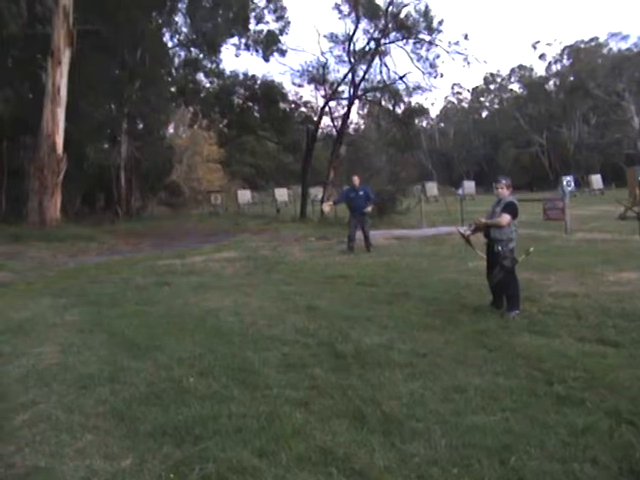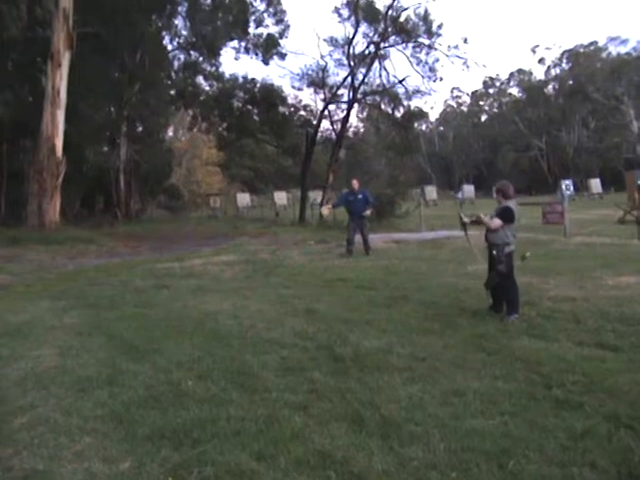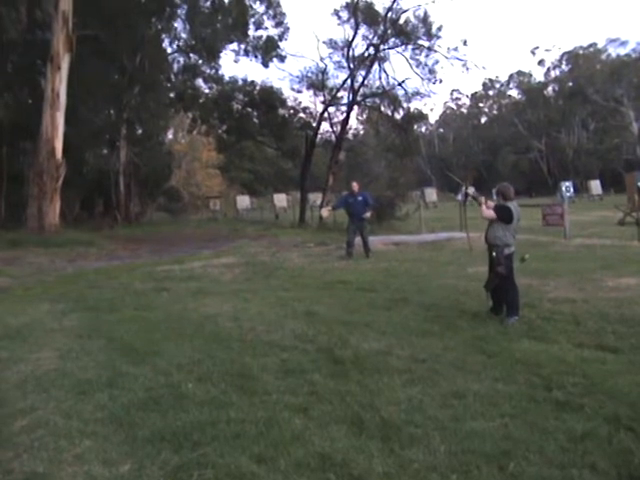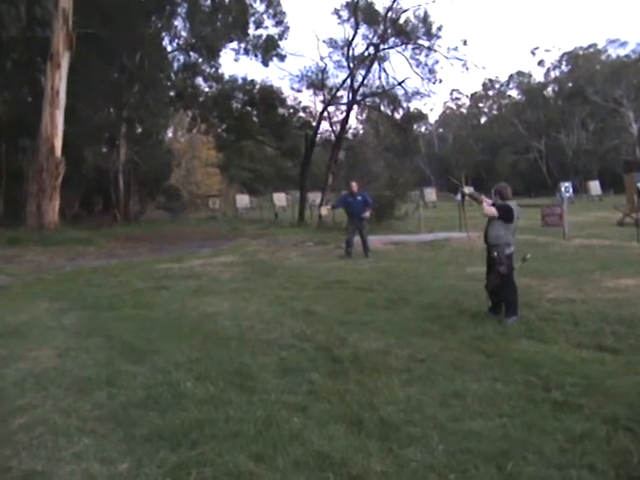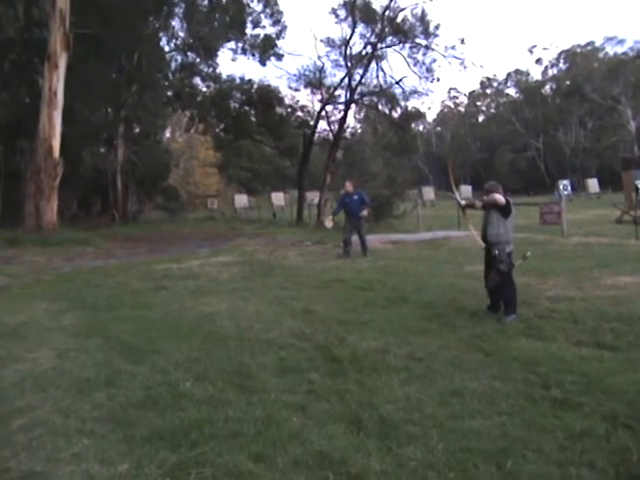
dt=0.7s
person 1, frame 1
left shoulder: (511, 204)
right shoulder: (497, 203)
left elbow: (503, 221)
right elbow: (489, 223)
left wrist: (485, 222)
right wrist: (474, 230)
left hip: (504, 246)
right hip: (493, 244)
left knee: (508, 276)
right knee: (492, 275)
left ankle: (514, 307)
right ankle: (497, 303)
person 1, frame 2
left shoulder: (507, 209)
right shoulder: (505, 207)
left elbow: (493, 225)
right elbow: (492, 220)
left wrist: (483, 219)
right wrist: (475, 220)
left hip: (503, 250)
right hip: (497, 249)
left knee: (507, 280)
right knee: (494, 279)
left ankle: (513, 311)
right ankle: (497, 306)
person 1, frame 3
left shoulder: (506, 209)
right shoulder: (505, 207)
left elbow: (486, 214)
right elbow: (491, 205)
left wrist: (482, 204)
left hip: (503, 251)
right hip: (497, 250)
left knee: (507, 282)
right knee: (495, 281)
left ankle: (513, 313)
right ankle: (497, 308)
person 1, frame 4
left shoulder: (508, 208)
right shoulder: (500, 206)
left elbow: (486, 212)
right elbow: (486, 202)
left wrist: (483, 202)
right wrist: (471, 194)
left hip: (503, 251)
right hip: (494, 250)
left knee: (506, 282)
right knee: (492, 281)
left ankle: (512, 313)
right ankle: (496, 308)
person 1, frame 5
left shoulder: (505, 204)
right shoulder: (491, 205)
left elbow: (496, 197)
right elbow: (479, 205)
left wrist: (487, 200)
right wrist: (466, 204)
left hip: (502, 249)
right hip: (491, 248)
left knee: (505, 280)
right knee: (490, 279)
left ankle: (510, 312)
right ankle: (494, 307)
